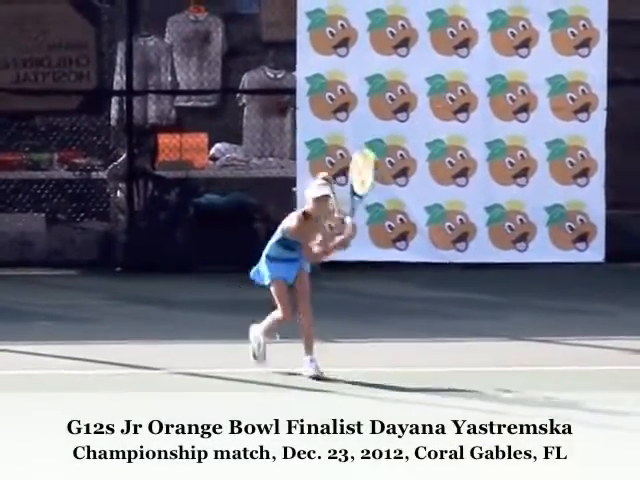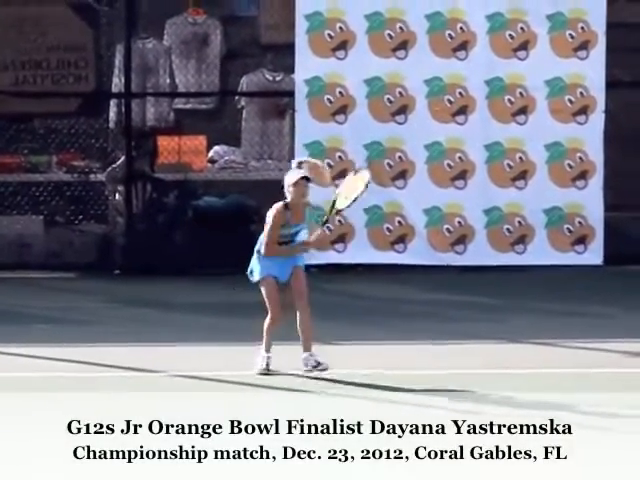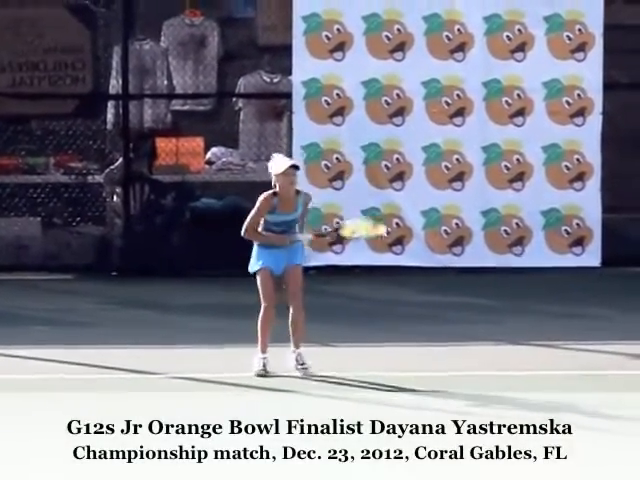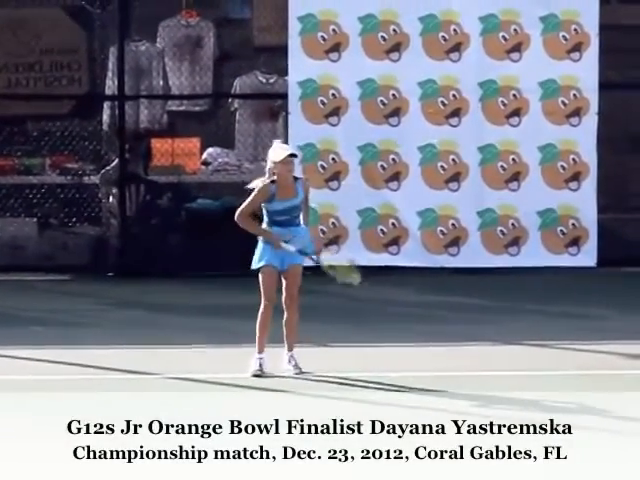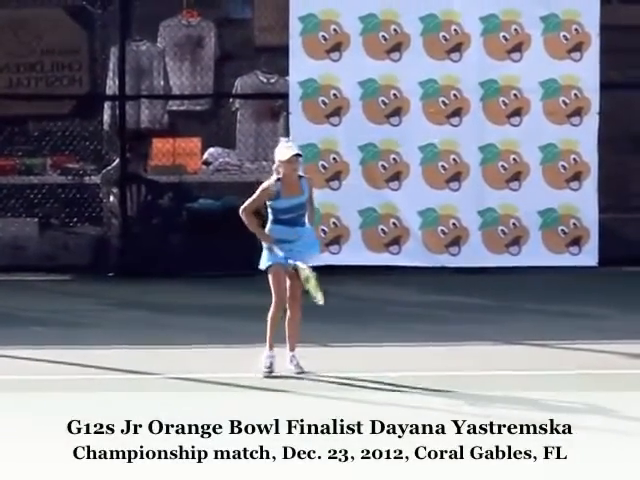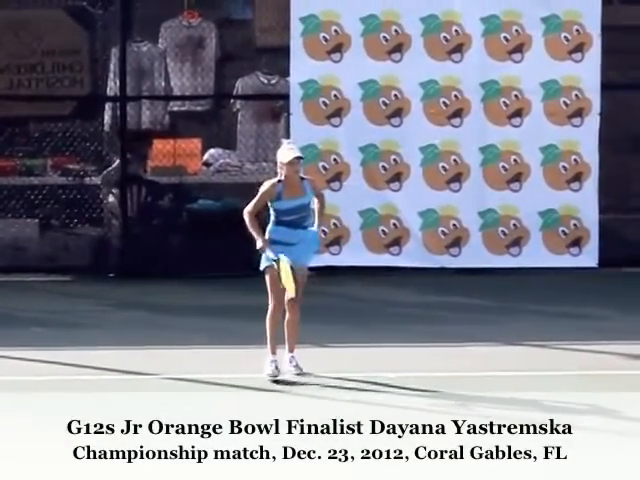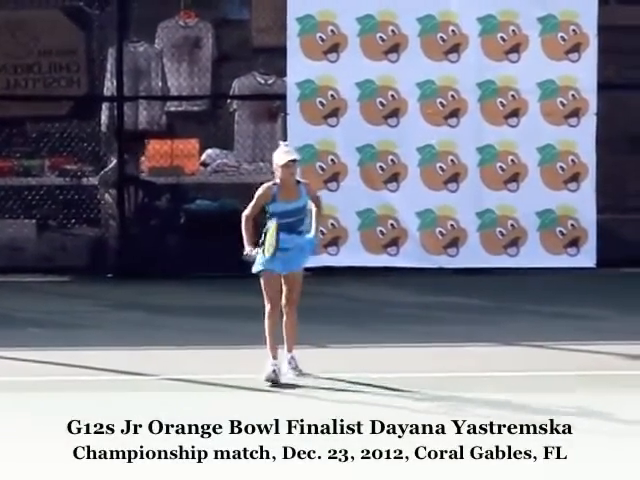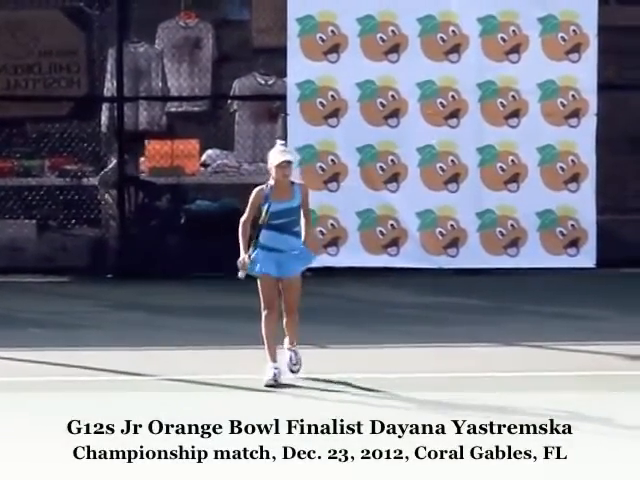
dt=0.2s
person 1, frame 1
left shoulder: (320, 215)
right shoulder: (298, 221)
right elbow: (313, 255)
left wrist: (329, 241)
right wrist: (343, 239)
left hip: (297, 261)
right hip: (275, 262)
left knee: (305, 308)
right knee: (286, 314)
left ankle: (309, 359)
right ankle: (260, 333)
person 1, frame 2
left shoulder: (305, 206)
right shoulder: (279, 212)
right elbow: (268, 250)
left wrist: (304, 243)
right wrist: (303, 246)
left hip: (291, 256)
right hip: (268, 259)
left knee: (302, 303)
right knee: (275, 314)
left ankle: (308, 355)
right ankle: (266, 355)
person 1, frame 3
left shoulder: (303, 197)
right shoulder: (267, 199)
right elbow: (247, 232)
left wrist: (299, 235)
right wrist: (278, 239)
left hip: (291, 250)
right hip: (267, 251)
left knee: (296, 302)
right knee: (268, 305)
left ankle: (296, 353)
right ankle: (262, 357)
person 1, frame 4
left shoulder: (302, 185)
right shoulder: (266, 188)
right elbow: (240, 217)
left wrist: (304, 230)
right wrist: (268, 235)
left hip: (294, 246)
right hip: (271, 247)
left knee: (291, 302)
right knee: (268, 302)
left ankle: (290, 355)
right ankle: (259, 356)
person 1, frame 5
left shoulder: (306, 183)
right shoulder: (271, 187)
right elbow: (245, 211)
left wrist: (309, 227)
right wrist: (263, 236)
left hip: (299, 245)
right hip: (277, 247)
left knee: (295, 301)
right knee: (279, 301)
left ankle: (292, 354)
right ankle: (269, 353)
person 1, frame 6
left shoulder: (309, 184)
right shoulder: (272, 188)
left elbow: (319, 199)
right elbow: (249, 213)
left wrist: (316, 227)
right wrist: (259, 238)
left hip: (300, 247)
right hip: (276, 248)
left knee: (293, 303)
right knee: (276, 303)
left ankle: (291, 356)
right ankle: (272, 358)
person 1, frame 7
left shoulder: (304, 188)
right shoulder: (267, 190)
left elbow: (316, 204)
right elbow: (247, 217)
left wrist: (313, 232)
right wrist: (249, 244)
left hip: (296, 252)
right hip: (271, 253)
left knee: (290, 306)
right knee: (272, 308)
left ankle: (290, 356)
right ankle: (273, 362)
person 1, frame 8
left shoulder: (301, 189)
right shoulder: (261, 192)
right elbow: (245, 221)
left wrist: (305, 242)
right wrist: (244, 252)
left hip: (291, 254)
right hip: (266, 254)
left knee: (290, 310)
right knee: (269, 310)
left ankle: (291, 346)
right ankle: (273, 366)
